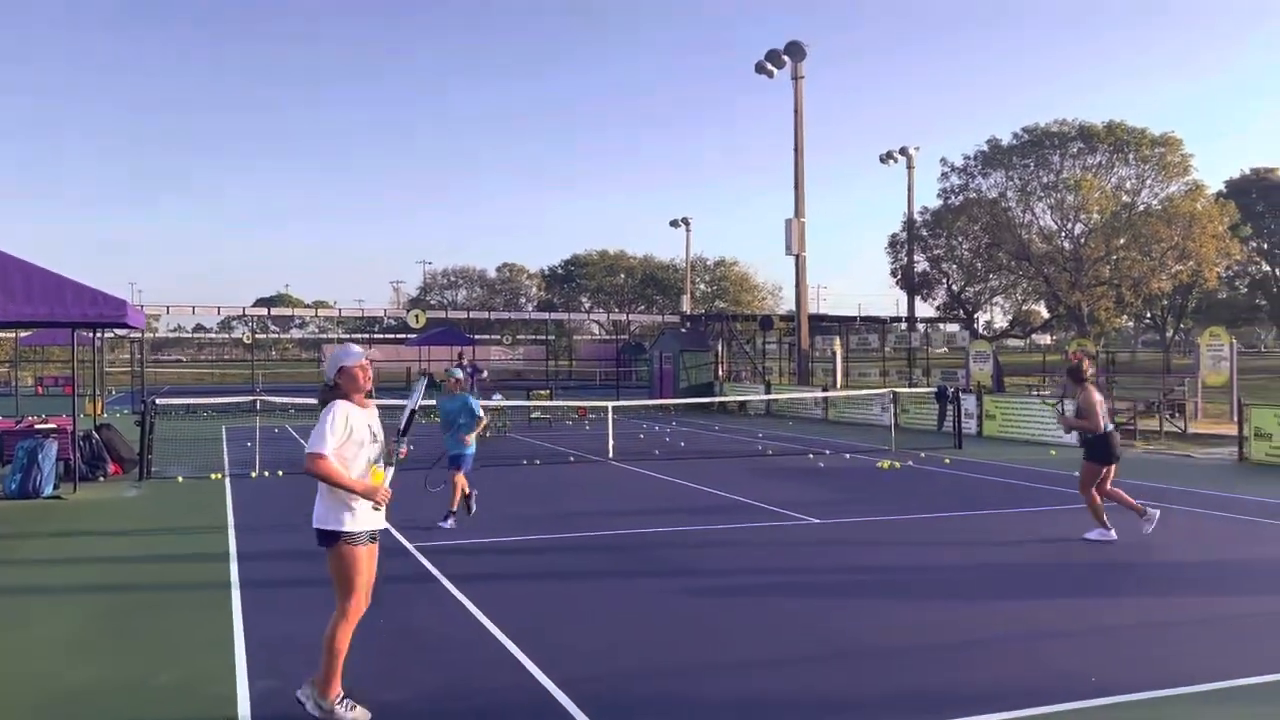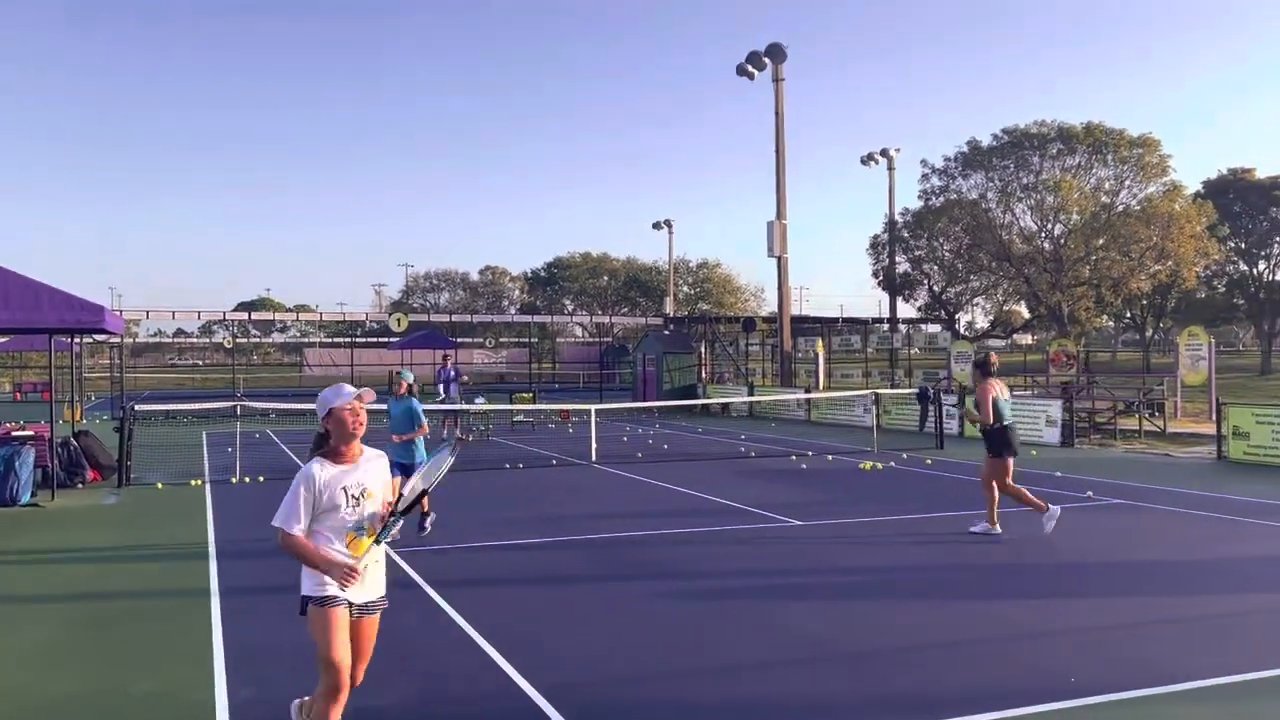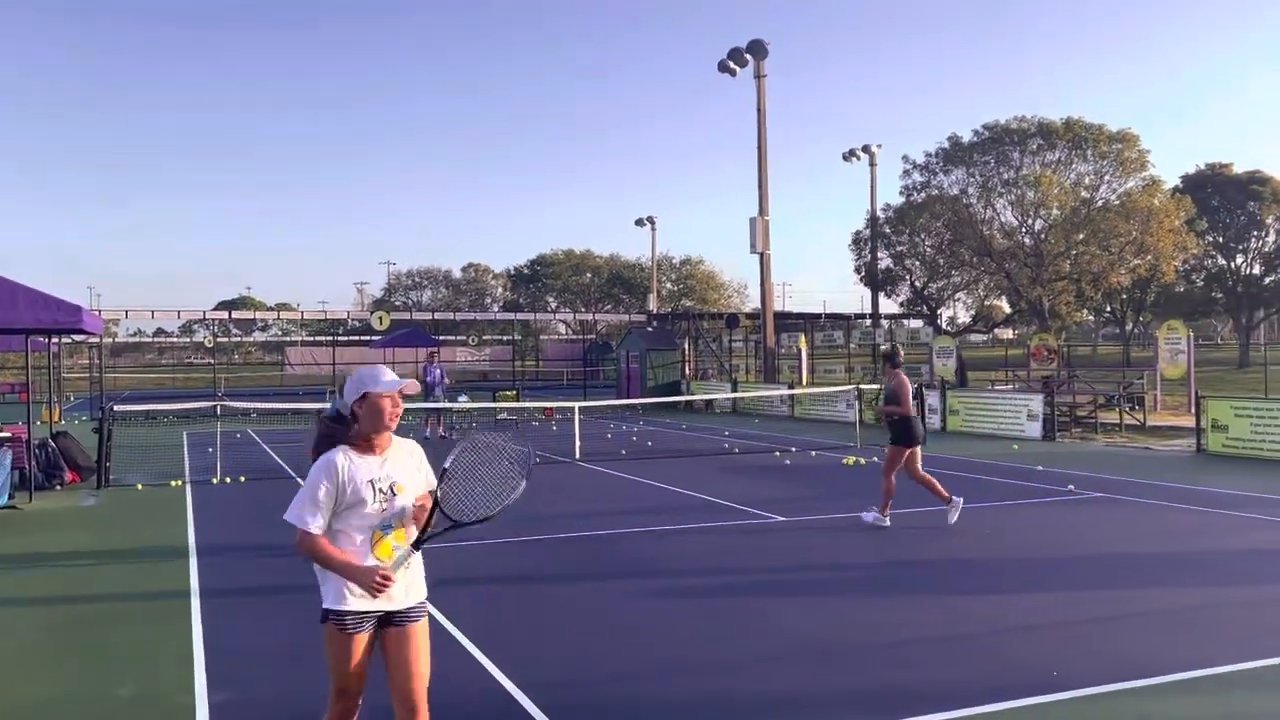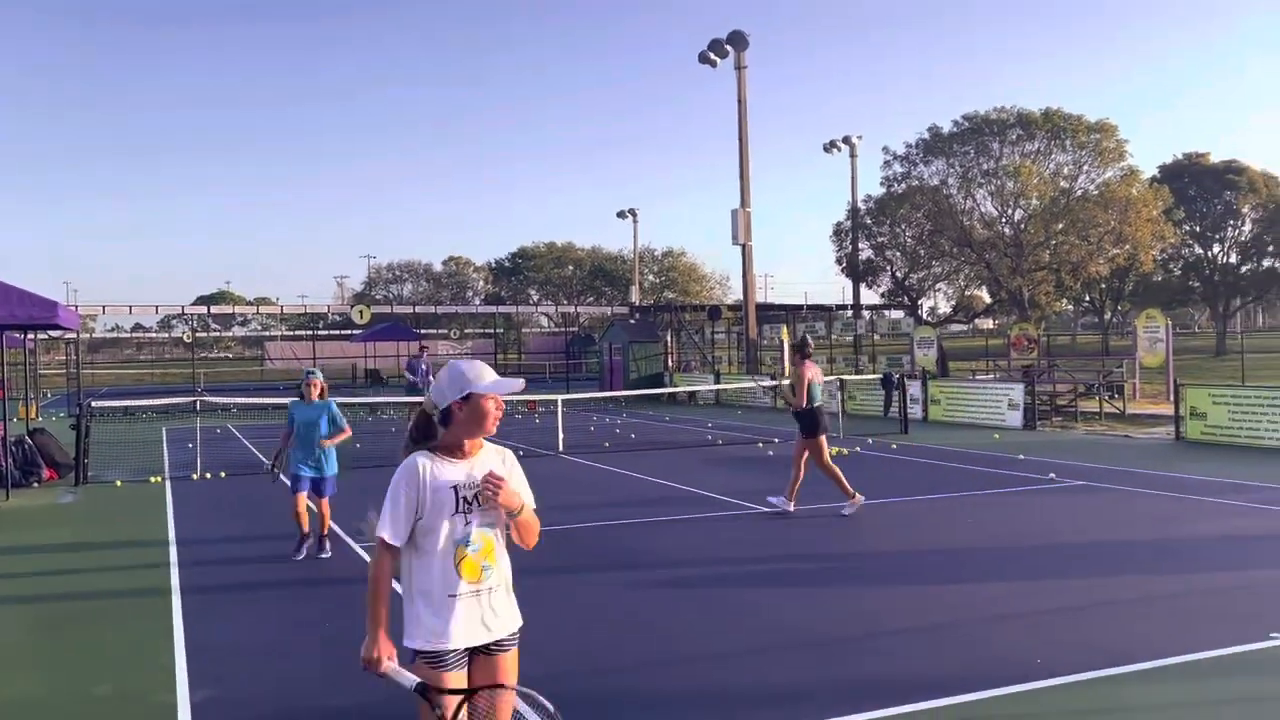
dt=0.3s
person 1, frame 1
left shoulder: (370, 410)
right shoulder: (338, 411)
right elbow: (314, 464)
right wrist: (364, 489)
left hip: (367, 518)
right hip: (342, 520)
left knee: (355, 602)
right knee: (352, 604)
left ankle: (321, 690)
person 1, frame 2
left shoulder: (379, 461)
right shoulder: (313, 474)
right elbow: (288, 539)
left wrist: (389, 520)
right wrist: (332, 567)
left hip: (372, 586)
right hip: (327, 587)
left knee: (350, 681)
right knee: (338, 681)
person 1, frame 3
left shoulder: (411, 452)
right shoulder: (335, 464)
right elbow: (306, 540)
left wrist: (424, 514)
right wrist: (356, 573)
left hip: (406, 593)
right hip: (350, 598)
person 1, frame 4
left shoulder: (504, 461)
right shoulder: (419, 470)
left elbow: (529, 539)
right elbow: (386, 554)
left wrist: (514, 505)
right wrist: (377, 634)
left hip: (500, 621)
right hip: (440, 632)
